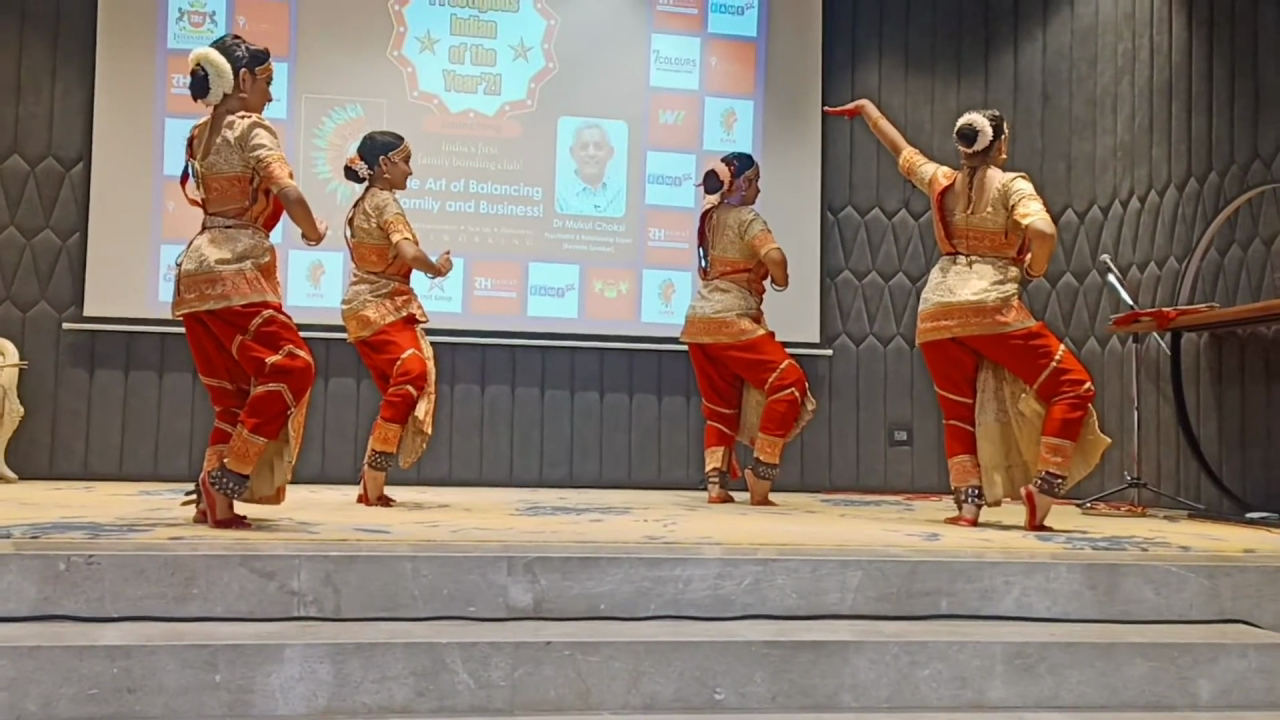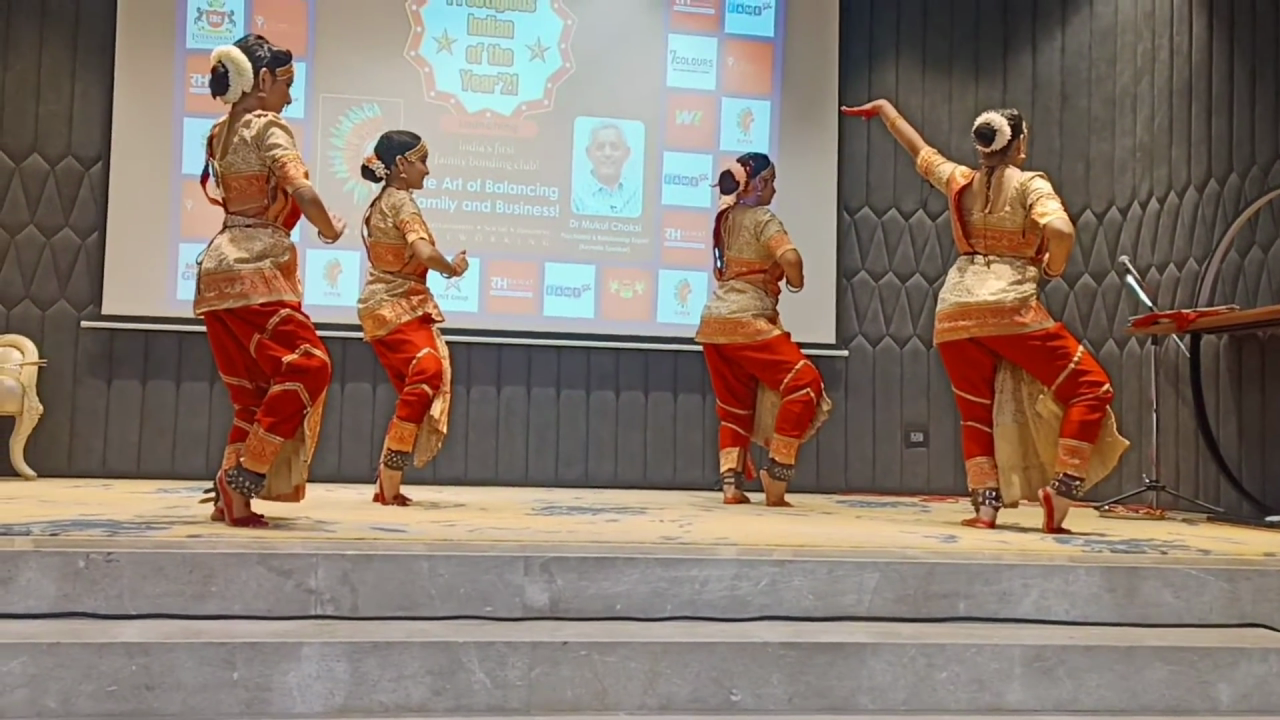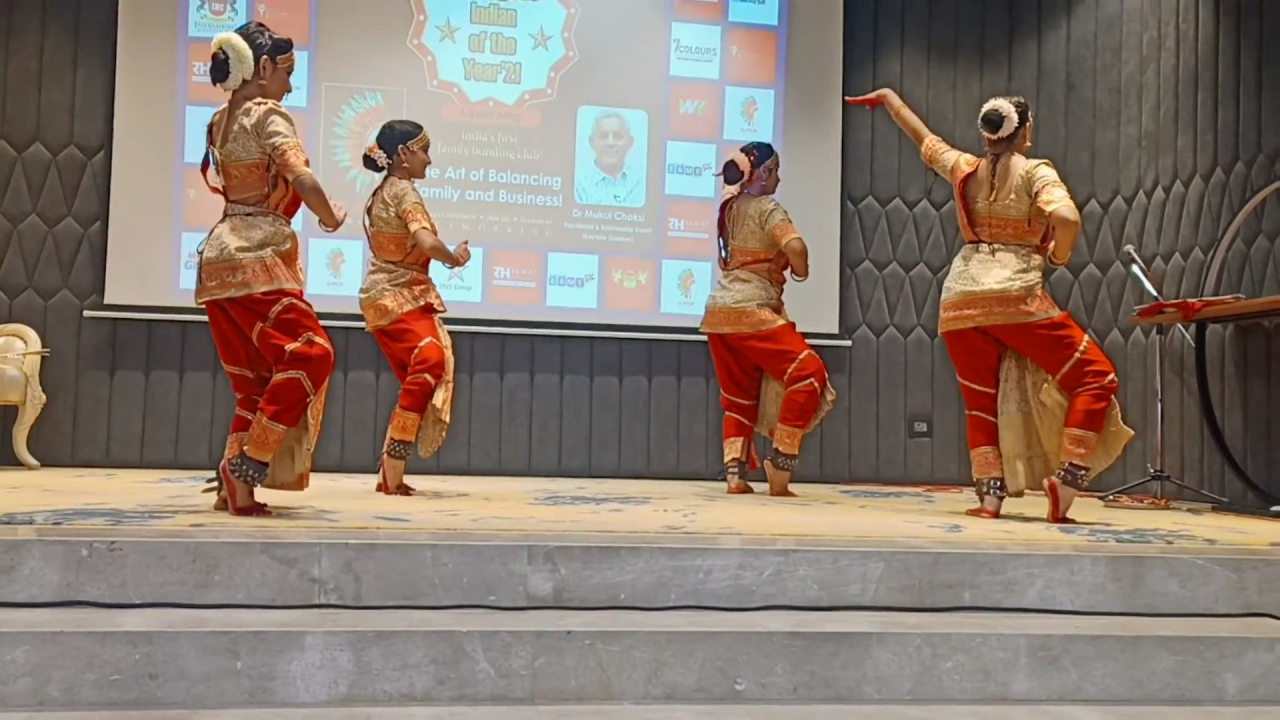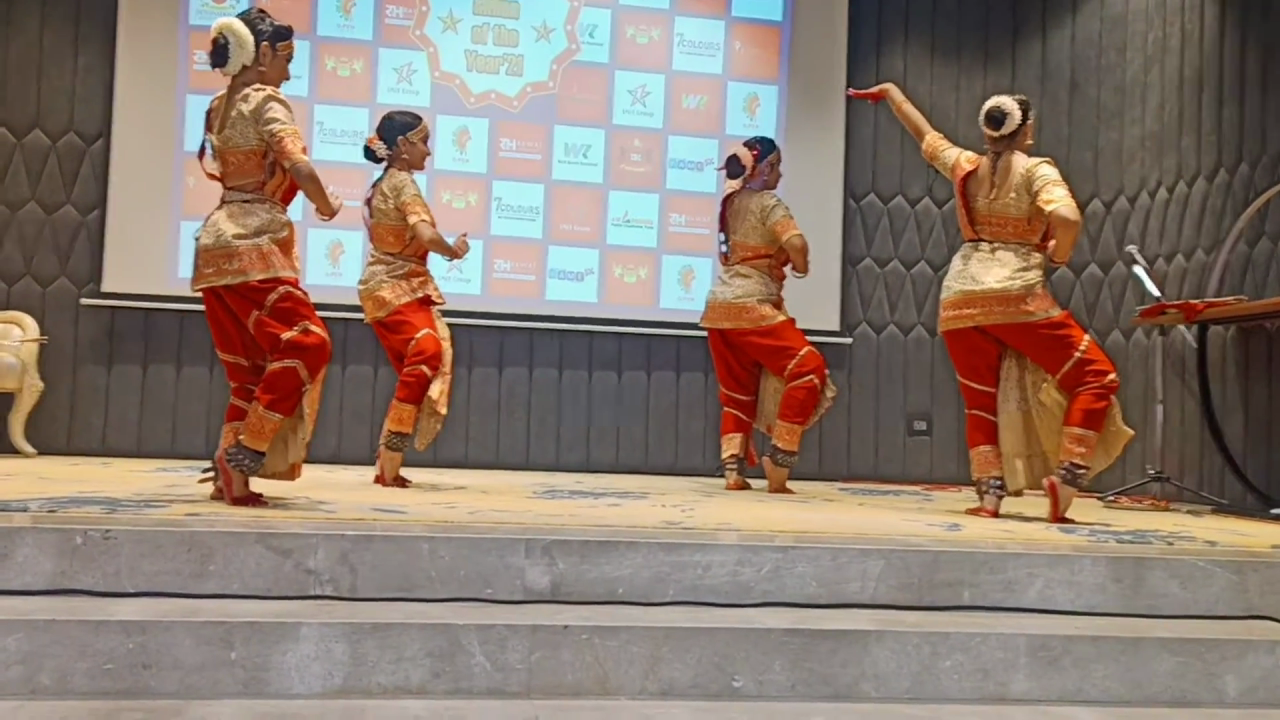
dt=0.7s
person 1, frame 1
left shoulder: (200, 133)
right shoulder: (251, 128)
right elbow: (288, 192)
right wrist: (313, 231)
left hip: (198, 269)
right hip: (235, 270)
left knee: (235, 392)
right knee: (291, 368)
left ankle: (212, 497)
right ankle: (225, 480)
person 1, frame 2
left shoulder: (221, 132)
right shoulder: (268, 126)
right elbow: (302, 191)
right wrist: (330, 229)
left hip: (219, 269)
right hip: (255, 270)
left knee: (254, 390)
right knee: (307, 367)
left ankle: (230, 494)
right ankle: (241, 480)
person 1, frame 3
left shoulder: (221, 120)
right shoulder: (268, 114)
right elbow: (302, 179)
right wrist: (331, 218)
left hip: (221, 257)
right hip: (256, 258)
left knee: (256, 379)
right knee: (310, 355)
left ankle: (235, 484)
right ankle: (244, 468)
person 1, frame 4
left shoulder: (220, 106)
right shoulder: (267, 101)
right elbow: (299, 167)
right wrist: (328, 207)
left hip: (218, 244)
right hip: (253, 245)
left knee: (251, 367)
right knee: (307, 345)
left ankle: (231, 474)
right ankle: (241, 458)
person 2, frame 1
left shoulder: (940, 181)
right shoulder: (1012, 185)
left elbow: (899, 148)
right elbow: (1044, 232)
left wrist: (866, 107)
right wrist: (1034, 269)
left hip: (937, 310)
right hip: (991, 308)
left knee: (958, 412)
right knee: (1072, 388)
left ankle: (968, 504)
right ankle: (1043, 486)
person 2, frame 2
left shoulder: (958, 180)
right shoulder: (1030, 184)
left elbow: (917, 147)
right elbow: (1061, 231)
left wrist: (883, 107)
right wrist: (1053, 268)
left hip: (955, 311)
right hip: (1010, 308)
left knee: (976, 412)
right knee: (1091, 389)
left ankle: (985, 507)
right ankle: (1061, 488)
person 2, frame 3
left shoulder: (962, 168)
right shoulder: (1035, 171)
left elbow: (921, 135)
right elbow: (1067, 217)
left wrist: (887, 96)
right wrist: (1058, 256)
left hip: (959, 300)
right hip: (1015, 297)
left knee: (981, 401)
right knee: (1096, 378)
left ankle: (990, 496)
right ankle: (1066, 478)
person 2, frame 4
left shoulder: (963, 166)
right shoulder: (1036, 170)
left elbow: (922, 131)
right elbow: (1067, 219)
left wrist: (889, 90)
right wrist: (1058, 255)
left hip: (960, 299)
right hip: (1016, 296)
left knee: (981, 401)
right knee: (1096, 378)
left ankle: (988, 495)
right ankle: (1065, 478)
person 3, frame 1
left shoulder: (362, 204)
right shoulder: (385, 202)
right elbow: (410, 253)
right wrist: (437, 269)
left hip: (367, 307)
right hip: (382, 309)
left knee: (400, 387)
right knee: (411, 374)
left ankle: (372, 481)
right ankle: (373, 480)
person 3, frame 2
left shoulder: (379, 203)
right shoulder: (402, 202)
left elbow: (401, 257)
right elbow: (426, 253)
right wrist: (453, 269)
left hip: (383, 307)
right hip: (398, 308)
left knee: (417, 384)
right knee: (427, 372)
left ankle: (388, 481)
right ankle: (389, 479)
person 3, frame 3
left shoulder: (380, 193)
right shoulder: (404, 191)
right elbow: (428, 243)
left wrist: (448, 256)
right wrist: (454, 259)
left hip: (386, 297)
right hip: (400, 298)
left knee: (419, 374)
right knee: (430, 362)
left ankle: (392, 471)
right ankle: (393, 470)
person 3, frame 4
left shoulder: (381, 185)
right shoulder: (403, 184)
right elbow: (426, 235)
right wrist: (453, 251)
left hip: (386, 289)
right hip: (397, 290)
left knee: (421, 364)
right knee: (426, 353)
left ankle: (388, 463)
right ankle: (389, 462)
person 4, frame 1
left shoulder: (711, 217)
right shoulder: (746, 217)
right elbow: (775, 257)
right wrist: (781, 279)
left hip: (699, 320)
right hip: (733, 320)
left knee: (721, 405)
right knee: (789, 383)
left ankle: (716, 484)
right ankle: (760, 478)
person 4, frame 2
left shoulder: (726, 218)
right shoulder: (762, 218)
right elbow: (790, 258)
right wrist: (796, 281)
left hip: (714, 320)
right hip: (748, 320)
left knee: (735, 405)
right knee: (805, 384)
left ankle: (731, 486)
right ankle: (776, 481)
person 4, frame 3
left shoulder: (730, 207)
right shoulder: (767, 207)
right elbow: (795, 246)
right wrist: (800, 270)
left hip: (719, 310)
right hip: (752, 310)
left knee: (739, 395)
right knee: (809, 374)
left ankle: (735, 475)
right ankle: (779, 472)
person 4, frame 4
left shoulder: (733, 202)
right shoulder: (768, 203)
right elbow: (796, 243)
right wrist: (801, 265)
left hip: (719, 305)
right hip: (752, 305)
left knee: (738, 391)
right knee: (808, 371)
left ankle: (733, 472)
right ankle: (778, 468)
